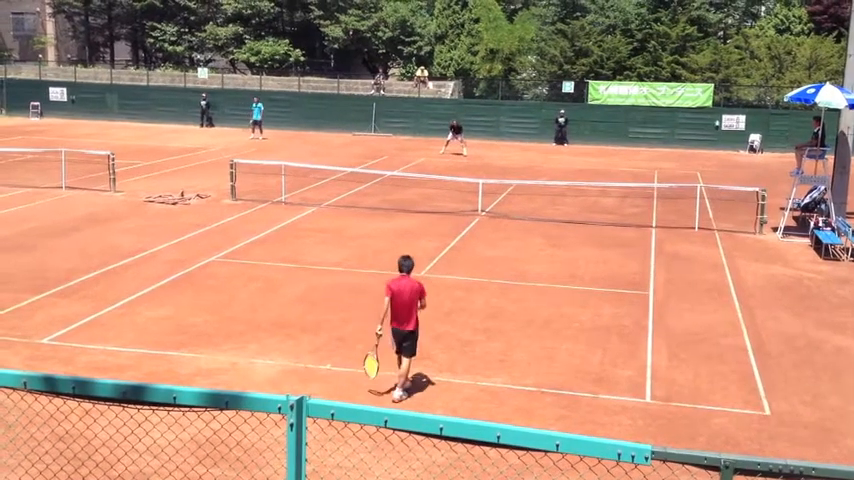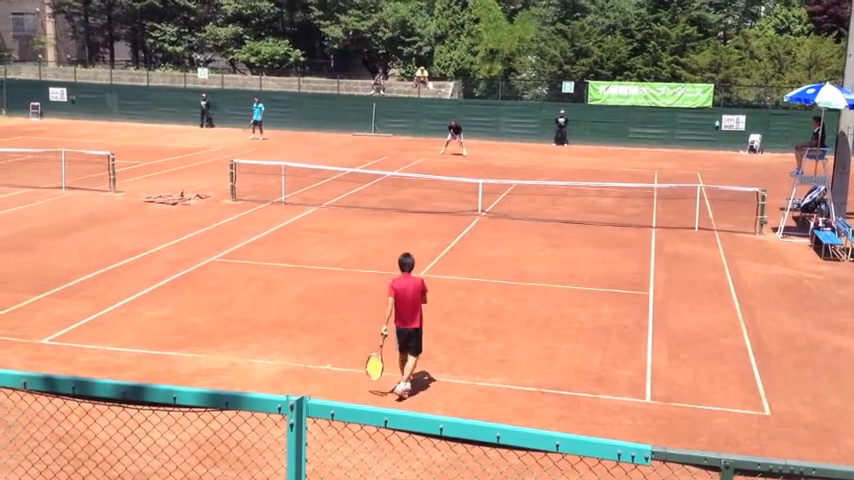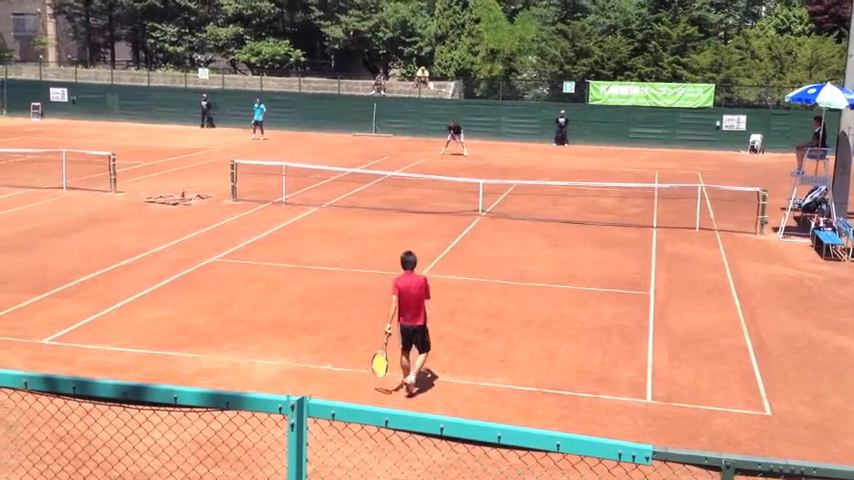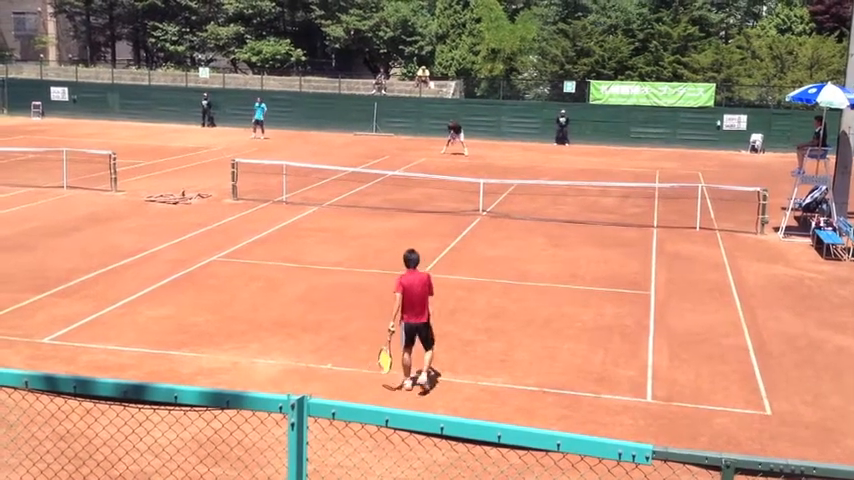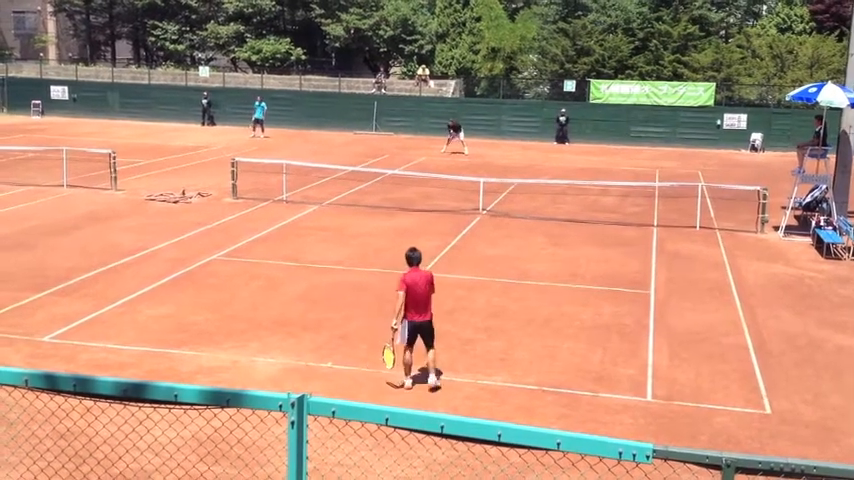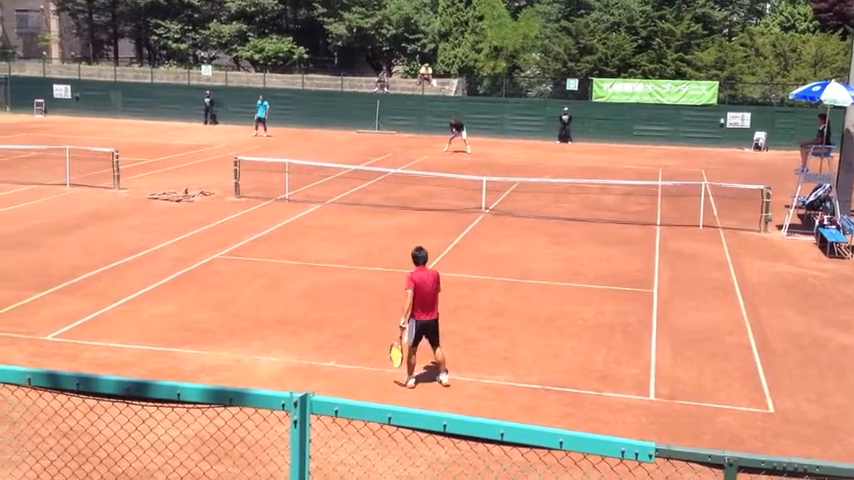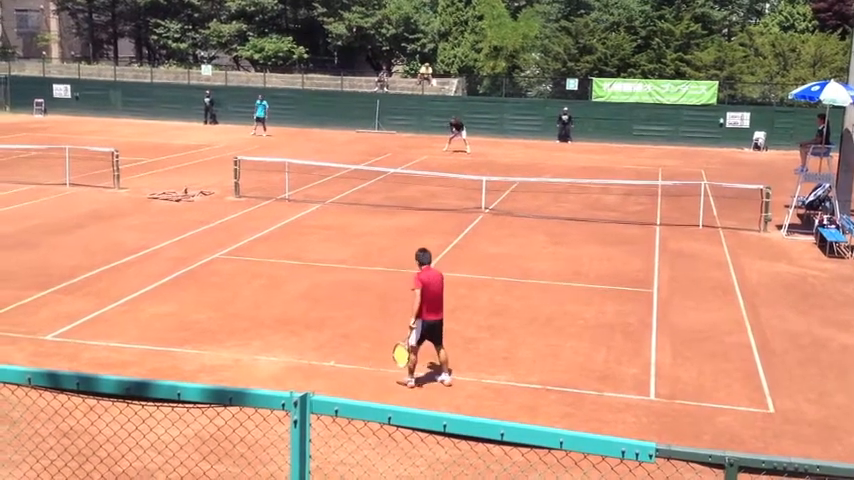
dt=0.1s
person 1, frame 1
left shoulder: (391, 284)
right shoulder: (417, 285)
left elbow: (386, 306)
right elbow: (423, 305)
left wrist: (380, 325)
left hip: (396, 327)
right hip: (411, 328)
left knee: (400, 355)
right knee: (406, 359)
left ankle: (404, 382)
right ankle: (398, 391)
person 1, frame 2
left shoulder: (394, 284)
right shoulder: (419, 282)
left elbow: (390, 306)
right elbow: (424, 300)
left wrist: (385, 325)
left hip: (400, 326)
right hip: (415, 326)
left knee: (403, 355)
right knee: (413, 357)
left ankle: (405, 381)
right ankle: (402, 385)
person 1, frame 3
left shoulder: (397, 282)
right shoulder: (422, 279)
left elbow: (394, 304)
left wrist: (389, 323)
left hip: (404, 324)
right hip: (420, 324)
left knee: (405, 353)
right knee: (423, 353)
left ankle: (406, 379)
right ankle: (412, 377)
person 1, frame 4
left shoulder: (401, 280)
right shoulder: (426, 277)
left elbow: (398, 302)
left wrist: (392, 321)
left hip: (407, 321)
right hip: (423, 321)
left knee: (407, 351)
right knee: (429, 349)
left ankle: (407, 381)
right ankle: (423, 376)
person 1, frame 5
left shoulder: (405, 278)
right shoulder: (428, 275)
left elbow: (400, 299)
left wrist: (395, 319)
left hip: (410, 320)
right hip: (426, 319)
left knee: (408, 349)
right knee: (430, 348)
left ankle: (408, 379)
right ankle: (432, 377)
person 1, frame 6
left shoulder: (412, 276)
right shoulder: (435, 274)
left elbow: (409, 298)
left wrist: (404, 318)
left hip: (417, 319)
right hip: (433, 318)
left knee: (412, 349)
right knee: (436, 347)
left ankle: (410, 379)
right ankle: (443, 376)
person 1, frame 7
left shoulder: (419, 276)
right shoulder: (439, 274)
left elbow: (417, 298)
left wrist: (413, 318)
left hip: (423, 319)
right hip: (438, 318)
left knee: (413, 348)
right knee: (439, 347)
left ankle: (410, 379)
right ankle: (445, 376)
